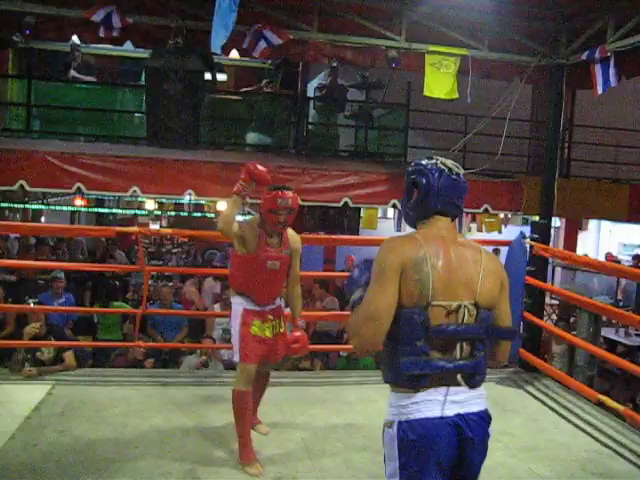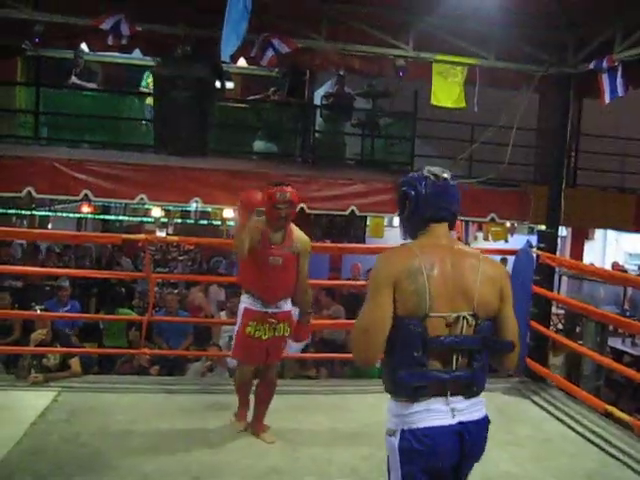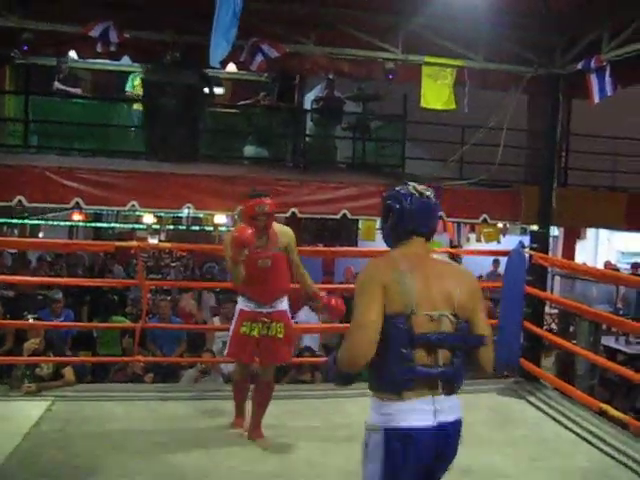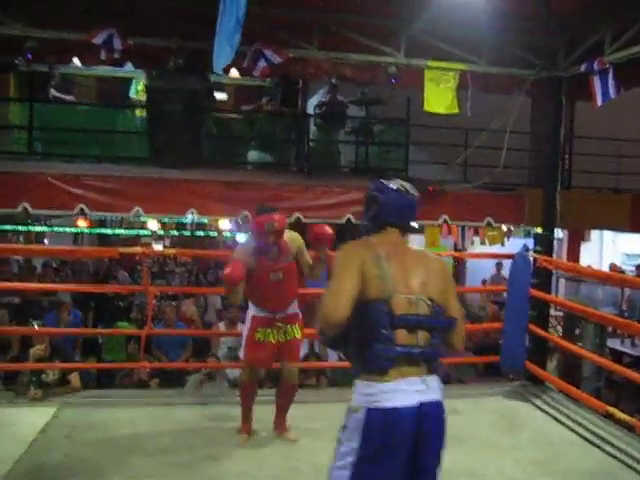
dt=0.3s
person 1, frame 1
left shoulder: (399, 252)
right shoulder: (490, 264)
left elbow: (366, 342)
right elbow: (502, 352)
left wrist: (357, 295)
left hip: (418, 416)
right hip: (474, 412)
person 1, frame 2
left shoulder: (394, 263)
right shoulder: (492, 271)
left elbow: (365, 354)
right elbow: (509, 360)
left hip: (418, 424)
right hip: (473, 420)
person 1, frame 3
left shoulder: (381, 270)
right shoulder: (462, 277)
left elbow: (359, 354)
right elbow: (485, 361)
left wrist: (339, 365)
left hip: (399, 420)
right hip: (449, 416)
person 1, frame 4
left shoulder: (357, 253)
right shoulder: (436, 265)
left elbow: (333, 314)
right elbow: (457, 341)
left wrist: (329, 333)
left hip: (380, 401)
right hip: (431, 398)
person 2, frame 1
left shoulder: (294, 242)
right shoulder: (246, 231)
left elbow: (293, 284)
right elbow: (224, 227)
left wrist: (298, 323)
right wrist: (238, 196)
left hip: (273, 308)
right hip: (245, 307)
left knee: (265, 369)
right knee: (247, 372)
left ankle: (252, 416)
right ankle: (246, 449)
person 2, frame 2
left shoulder: (301, 241)
right shoulder: (252, 229)
left elbow: (302, 284)
right elbow: (240, 252)
left wrist: (305, 318)
right wrist: (244, 220)
left hip: (282, 310)
right hip: (252, 307)
left knee: (271, 371)
right knee: (246, 368)
left ankle: (258, 422)
right ankle: (242, 410)
person 2, frame 3
left shoulder: (285, 235)
right shoulder: (234, 239)
left elbow: (297, 271)
right elbow: (237, 281)
left wrist: (319, 296)
right wrist: (237, 257)
left hip: (277, 309)
right hip: (248, 309)
left knee: (268, 372)
right knee: (242, 366)
left ankle: (256, 427)
right ankle: (239, 416)
person 2, frame 4
left shoulder: (293, 241)
right shoulder: (245, 252)
left elbow: (309, 271)
right elbow: (235, 298)
left wrist: (322, 255)
right wrist: (232, 286)
left hip: (289, 313)
right hip: (260, 315)
left knee: (291, 373)
right knee: (251, 370)
left ankle: (280, 423)
right ankle: (246, 424)
